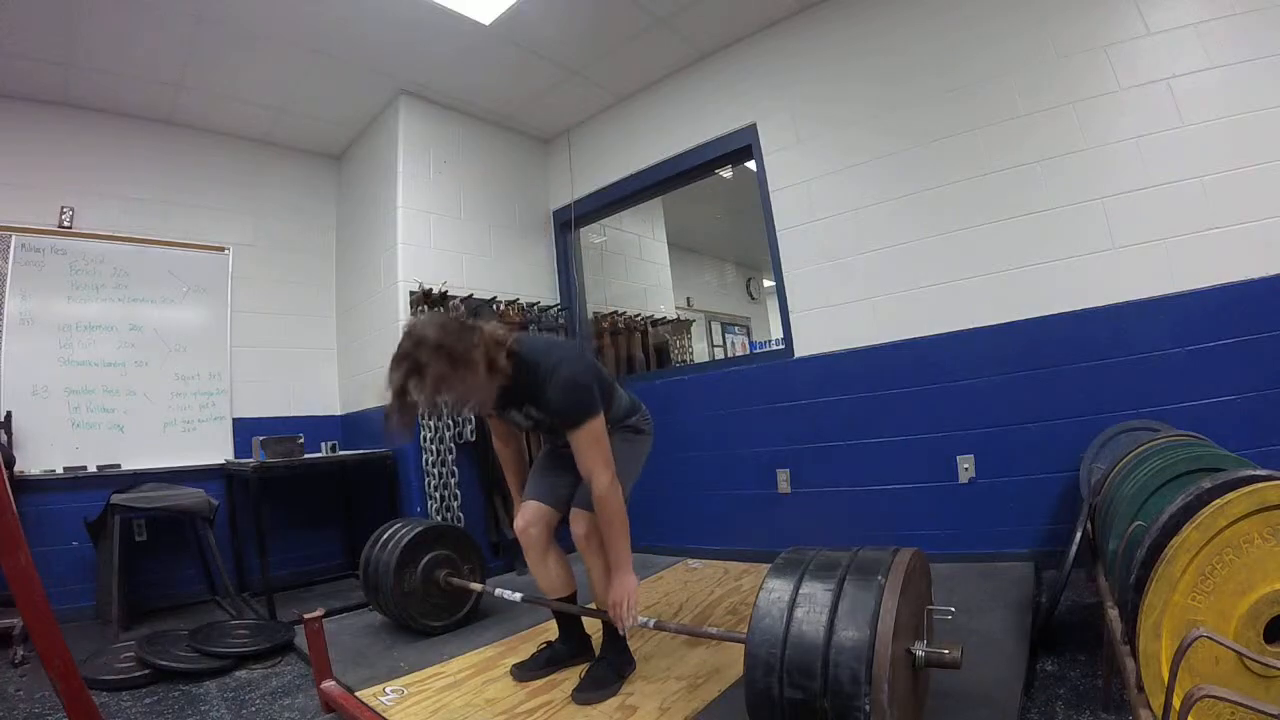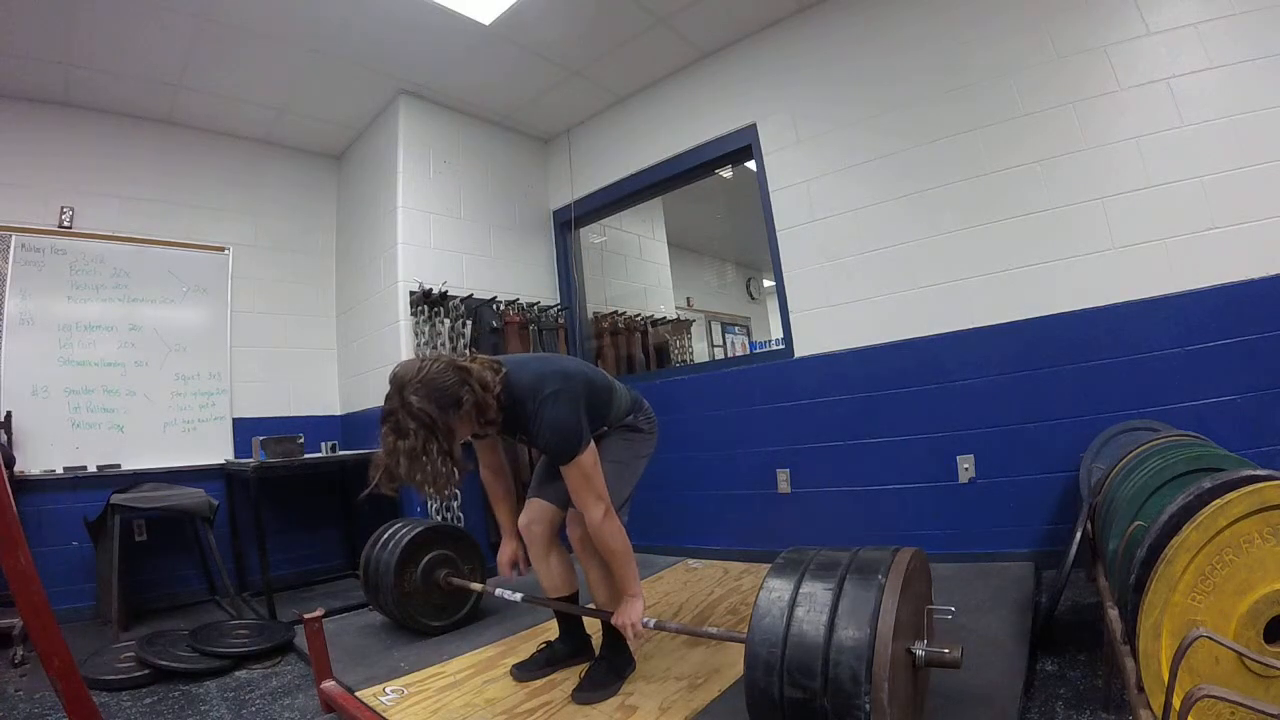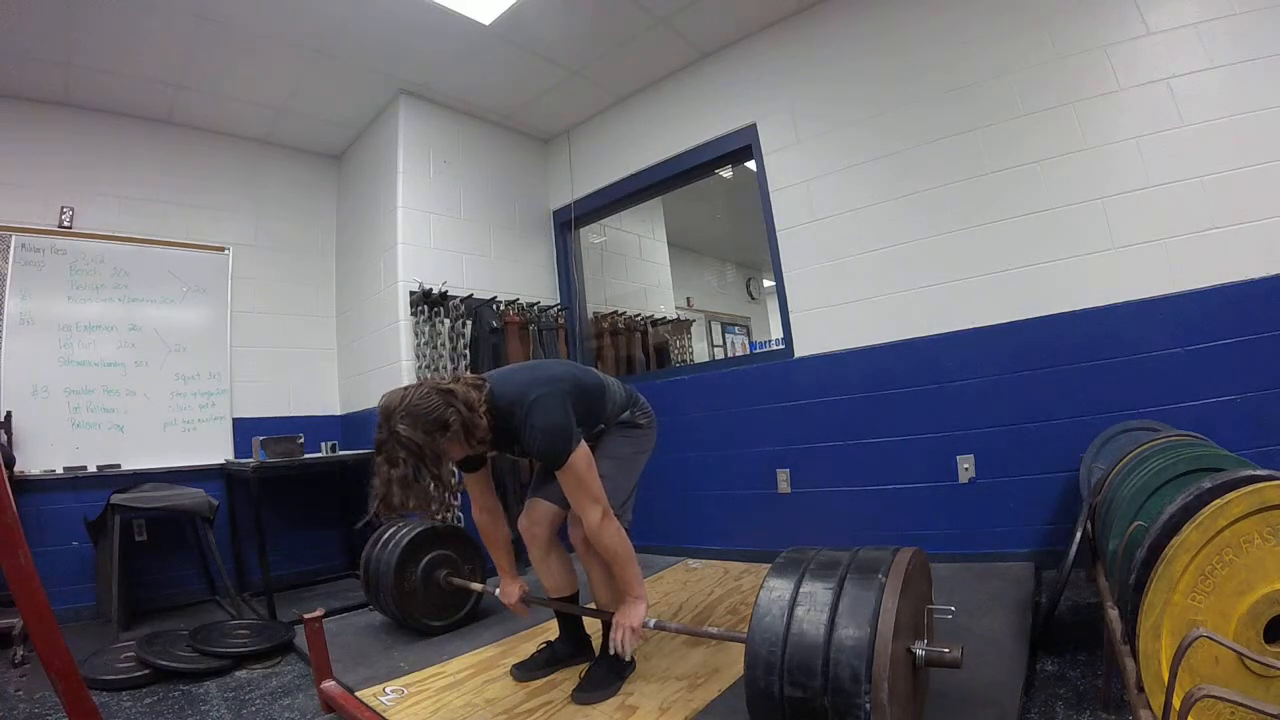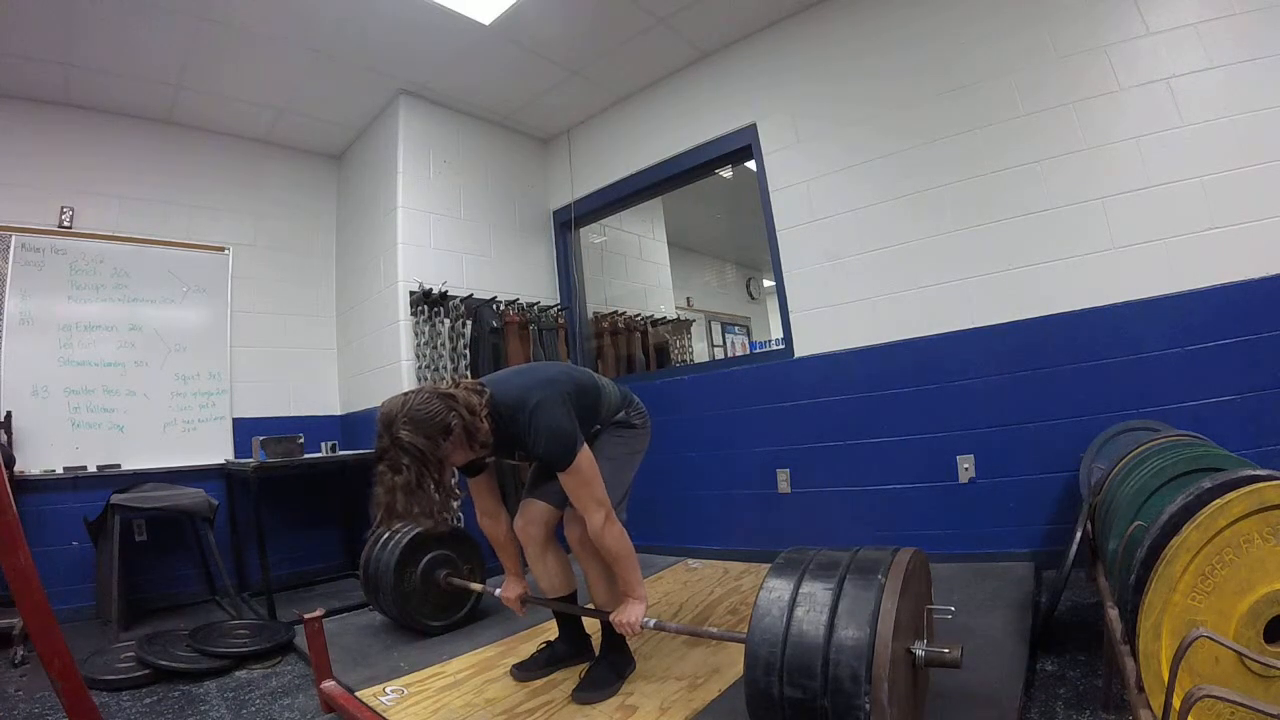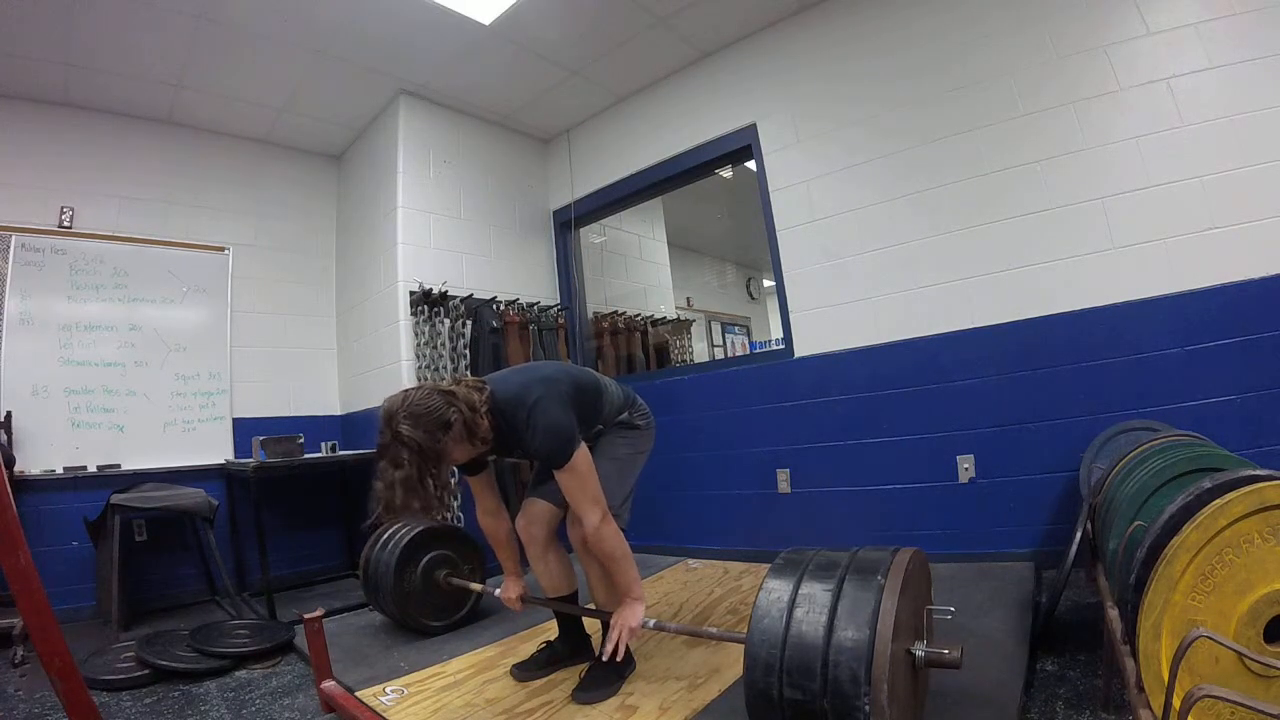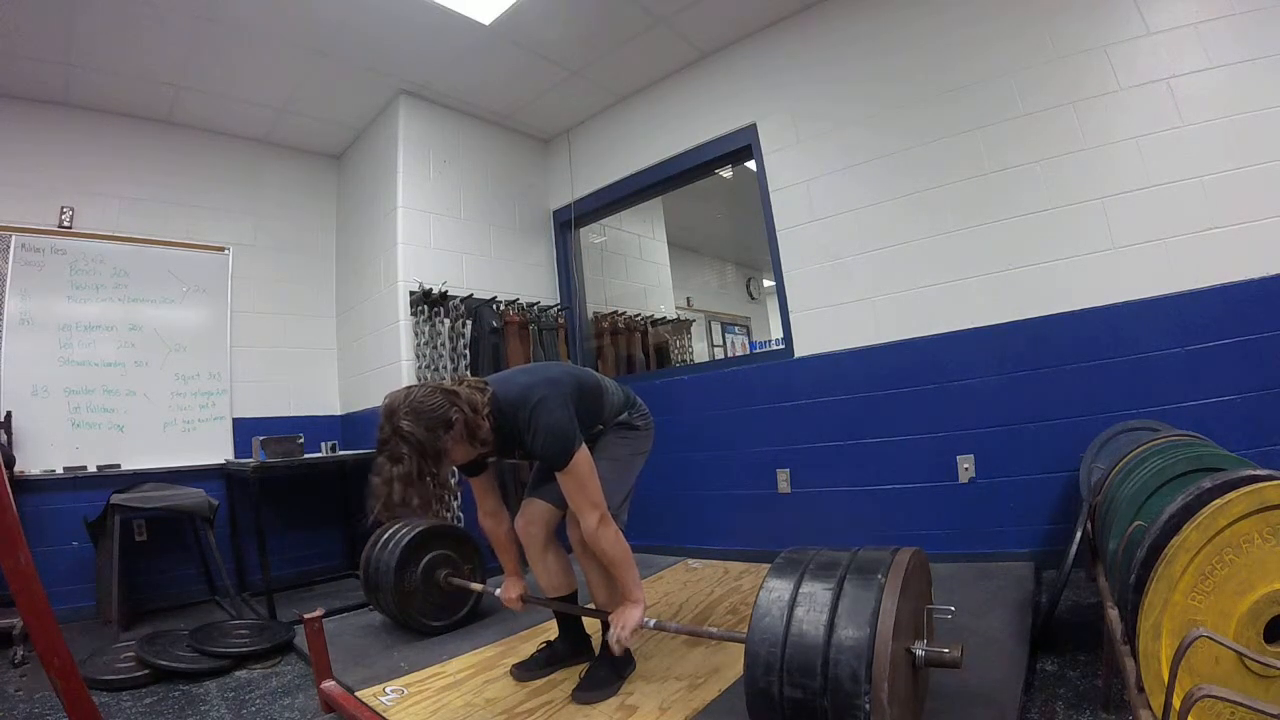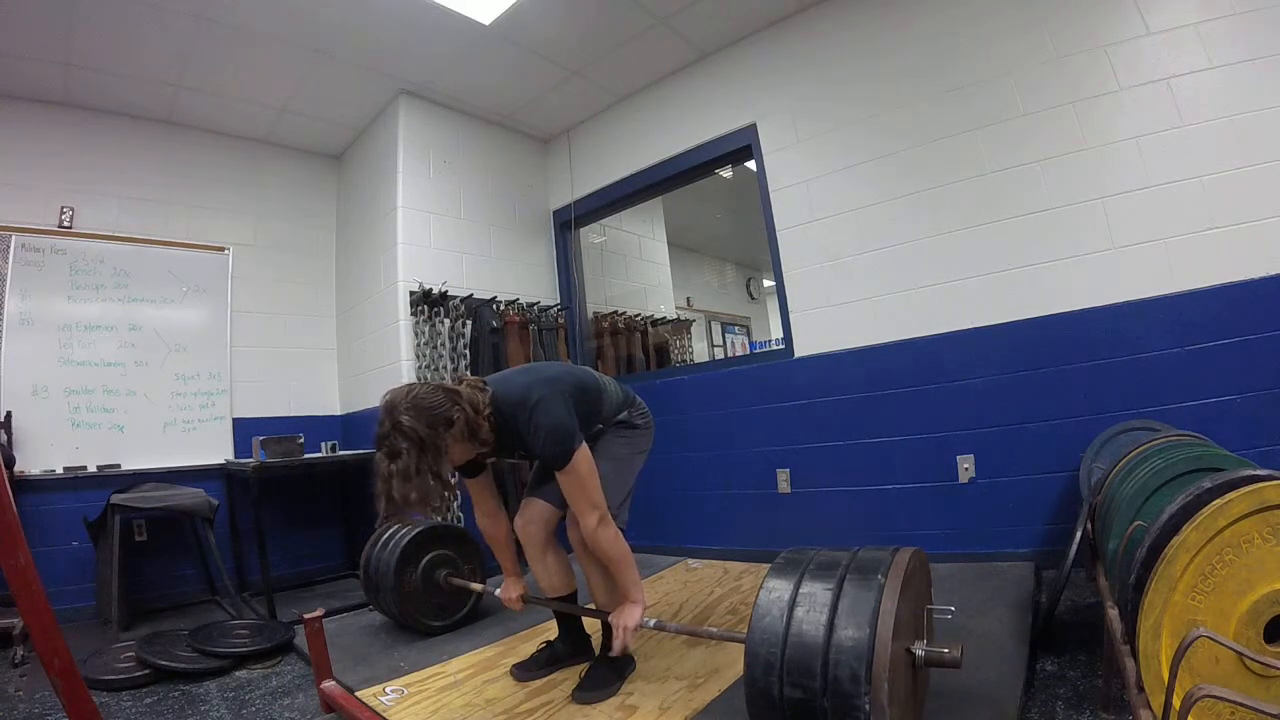
dt=0.7s
person 1, frame 1
left shoulder: (558, 373)
right shoulder: (487, 377)
left elbow: (602, 480)
right elbow: (507, 440)
left wrist: (623, 573)
right wrist: (521, 503)
left hip: (621, 431)
right hip: (567, 438)
left knee: (585, 528)
right knee: (530, 526)
left ankle: (616, 652)
right ankle: (572, 640)
person 1, frame 2
left shoulder: (547, 406)
right shoulder: (476, 394)
left elbow: (597, 511)
right elbow: (493, 470)
left wrist: (632, 596)
right wrist: (508, 537)
left hip: (625, 428)
right hip: (576, 434)
left knee: (581, 530)
right knee: (532, 524)
left ankle: (615, 654)
right ankle: (573, 639)
person 1, frame 3
left shoulder: (538, 417)
right shoulder: (464, 420)
left elbow: (596, 515)
right elbow: (486, 511)
left wrist: (635, 598)
right wrist: (509, 577)
left hip: (624, 425)
right hip: (578, 431)
left knee: (583, 532)
right knee: (534, 526)
left ankle: (616, 656)
right ankle: (573, 640)
person 1, frame 4
left shoulder: (540, 418)
right shoulder: (464, 426)
left elbow: (599, 516)
right elbow: (491, 514)
left wrist: (635, 597)
right wrist: (513, 576)
left hip: (619, 424)
right hip: (574, 430)
left knee: (580, 530)
right knee: (529, 525)
left ankle: (615, 651)
right ankle: (573, 639)
person 1, frame 5
left shoulder: (539, 417)
right shoulder: (466, 427)
left elbow: (595, 517)
right elbow: (491, 512)
left wrist: (633, 599)
right wrist: (512, 575)
left hip: (622, 426)
right hip: (577, 432)
left knee: (582, 531)
right knee: (531, 526)
left ankle: (615, 655)
right ankle: (572, 639)
person 1, frame 6
left shoulder: (540, 418)
right shoulder: (467, 428)
left elbow: (594, 519)
right elbow: (492, 514)
left wrist: (633, 600)
right wrist: (512, 576)
left hip: (622, 426)
right hip: (576, 432)
left knee: (581, 531)
right knee: (529, 525)
left ankle: (616, 654)
right ankle: (572, 639)
person 1, frame 7
left shoulder: (541, 418)
right shoulder: (466, 431)
left elbow: (593, 519)
right elbow: (489, 514)
left wrist: (633, 600)
right wrist: (512, 576)
left hip: (622, 425)
right hip: (576, 432)
left knee: (580, 531)
right knee: (529, 525)
left ankle: (616, 654)
right ankle: (573, 639)
